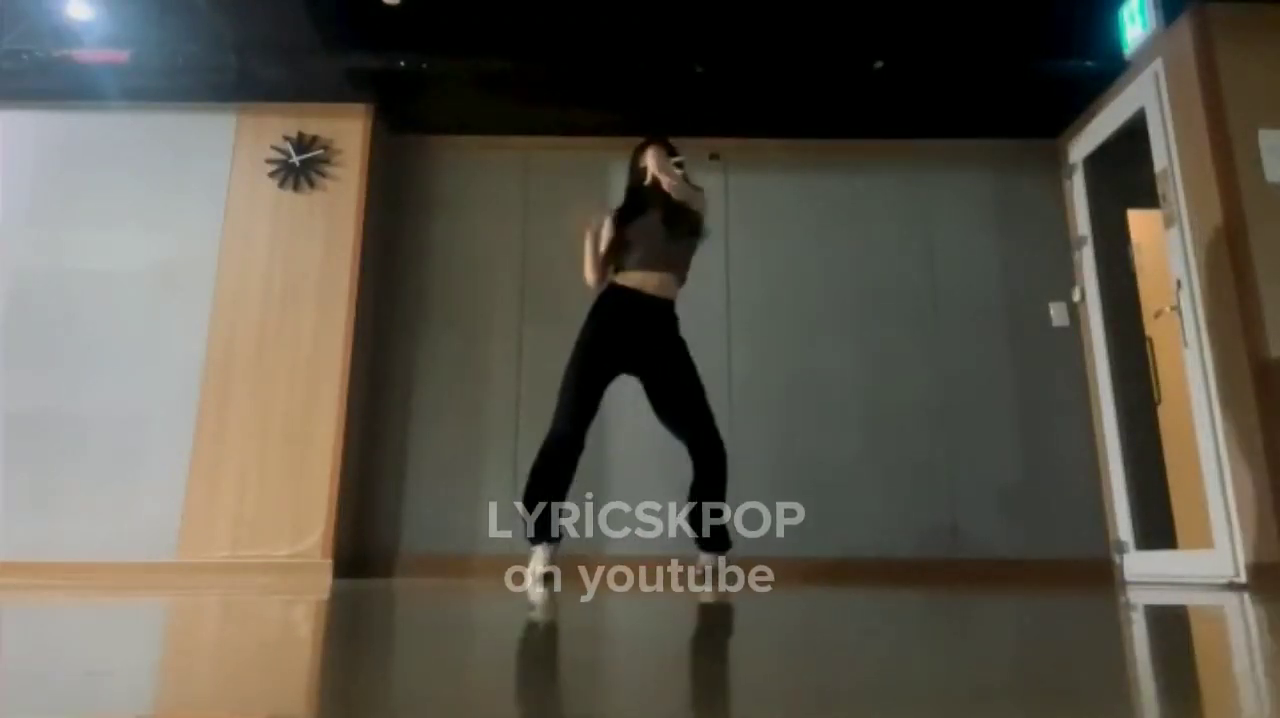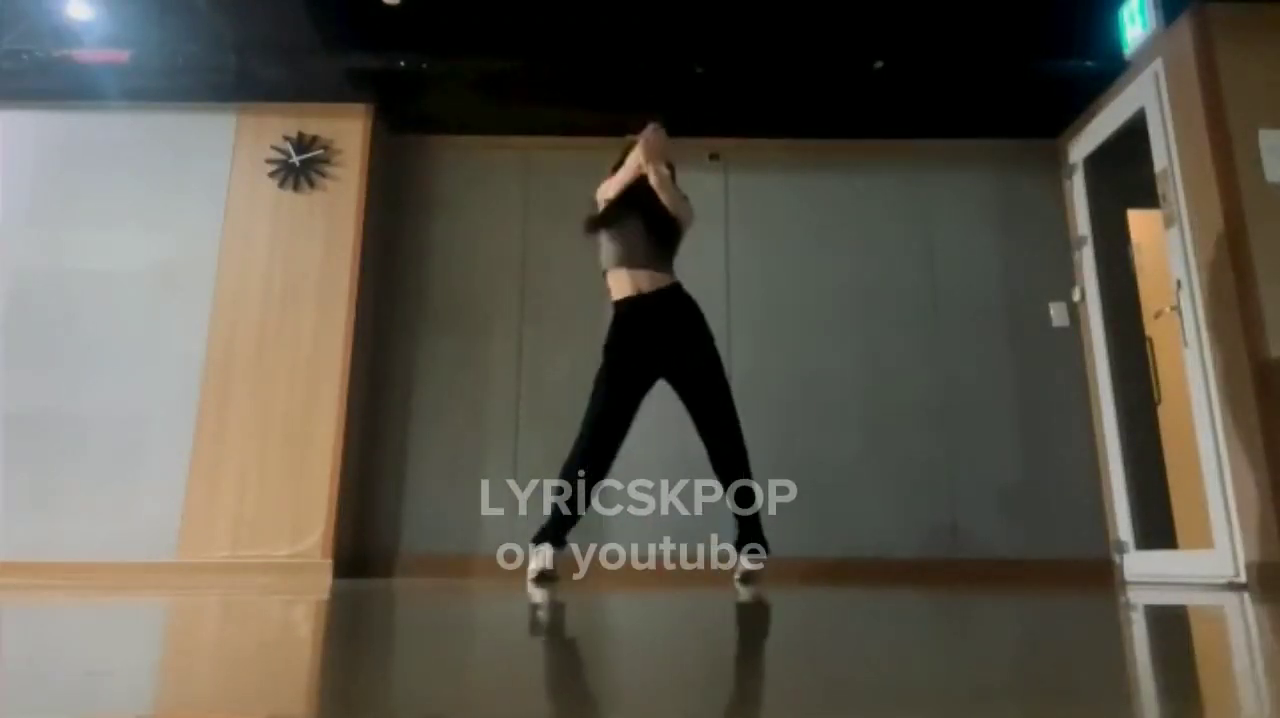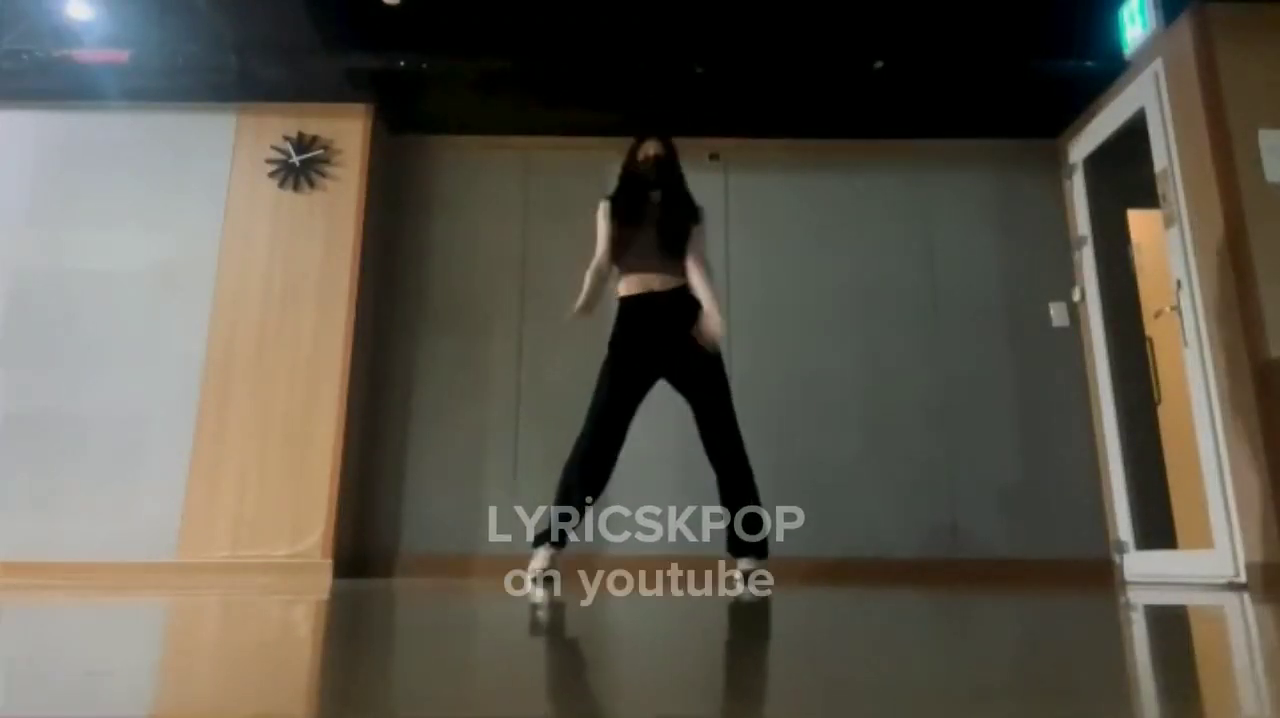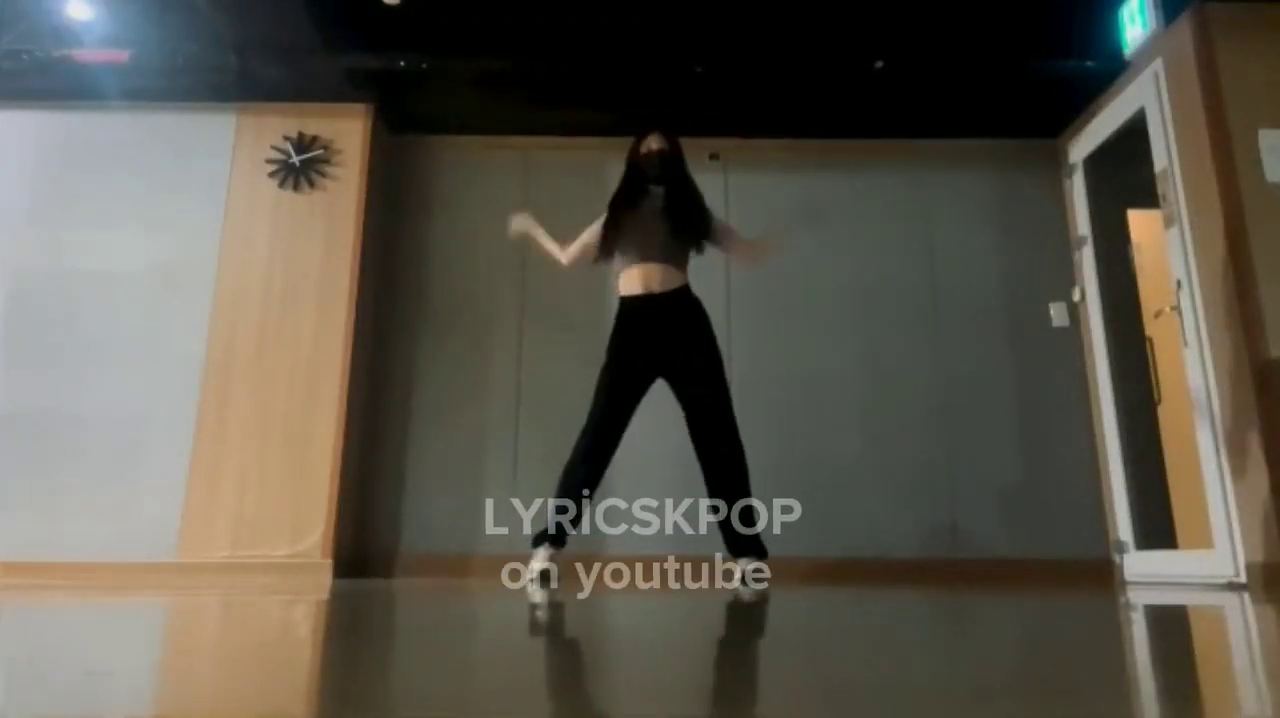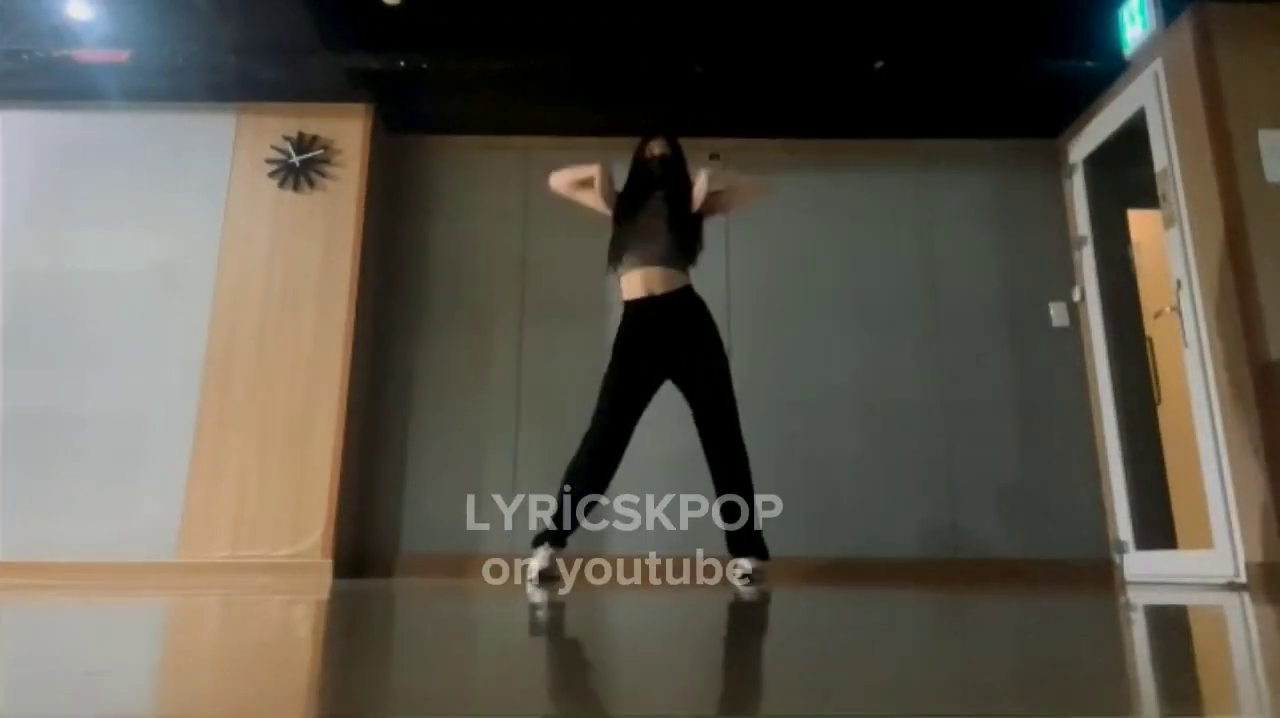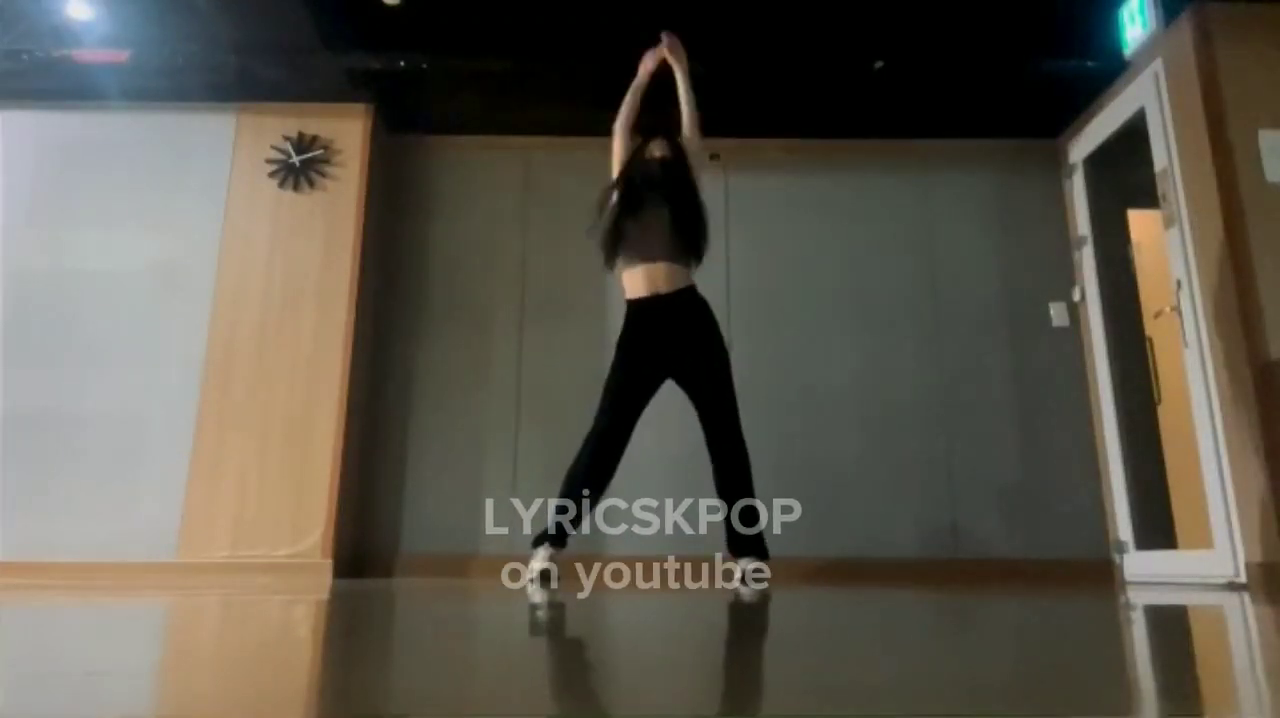
dt=0.2s
person 1, frame 1
left shoulder: (692, 204)
right shoulder: (620, 216)
left elbow: (677, 188)
right elbow: (595, 277)
left wrist: (661, 165)
right wrist: (587, 248)
left hip: (657, 322)
right hip: (612, 316)
left knee: (702, 436)
right knee: (567, 428)
left ankle: (711, 547)
right ankle: (542, 544)
person 1, frame 2
left shoulder: (675, 206)
right shoulder: (608, 195)
left elbow: (674, 202)
right elbow: (613, 187)
left wrist: (657, 165)
right wrist: (637, 160)
left hip: (677, 316)
right hip: (629, 325)
left knee: (722, 431)
right knee: (597, 436)
left ankle: (751, 547)
right ankle: (548, 544)
person 1, frame 3
left shoulder: (684, 212)
right shoulder: (612, 208)
left elbow: (696, 263)
right elbow: (602, 260)
left wrist: (711, 307)
right wrist: (588, 294)
left hip: (682, 318)
right hip: (632, 323)
left knee: (723, 435)
right knee: (598, 435)
left ankle: (748, 551)
right ankle: (549, 543)
person 1, frame 4
left shoulder: (691, 206)
right shoulder: (618, 209)
left elbow: (744, 251)
right elbow: (569, 255)
right wrist: (534, 231)
left hip: (684, 319)
right hip: (632, 323)
left knee: (719, 435)
right knee: (598, 435)
left ankle: (745, 550)
right ankle: (549, 543)
person 1, frame 5
left shoulder: (690, 204)
right shoulder: (619, 204)
left elbow: (750, 190)
right elbow: (559, 181)
left wrist: (704, 186)
right wrist: (597, 174)
left hip: (689, 324)
right hip: (637, 333)
left knee: (724, 438)
right knee: (601, 439)
left ankle: (748, 553)
right ankle: (550, 543)
person 1, frame 6
left shoulder: (683, 195)
right shoulder: (625, 195)
left elbow: (692, 131)
right elbow: (621, 127)
left wrist: (681, 69)
right wrist: (643, 71)
left hip: (692, 321)
right hip: (640, 327)
left knee: (725, 435)
right knee: (606, 436)
left ankle: (748, 551)
right ankle: (549, 543)
